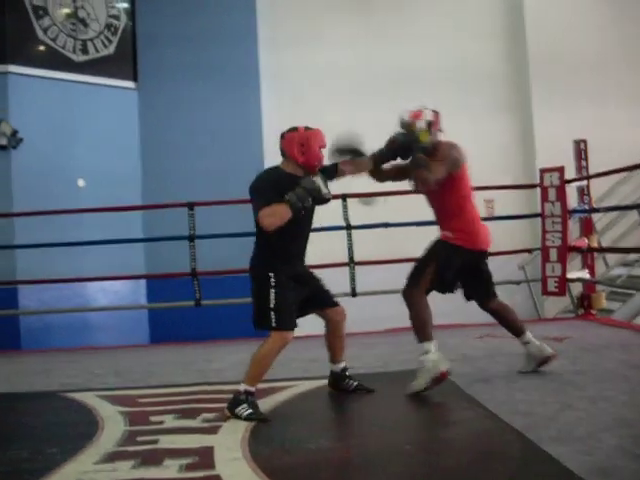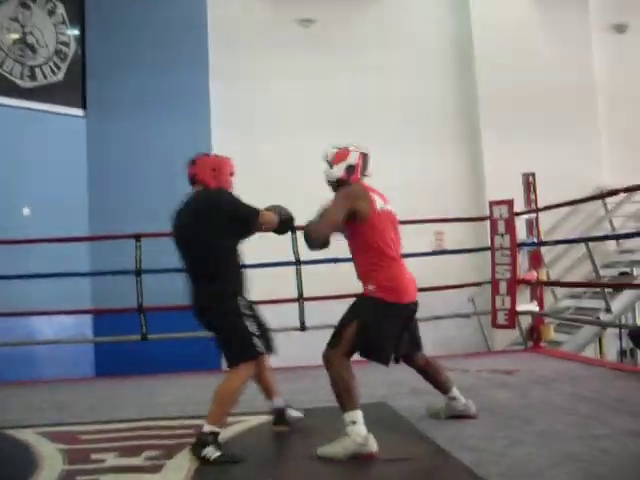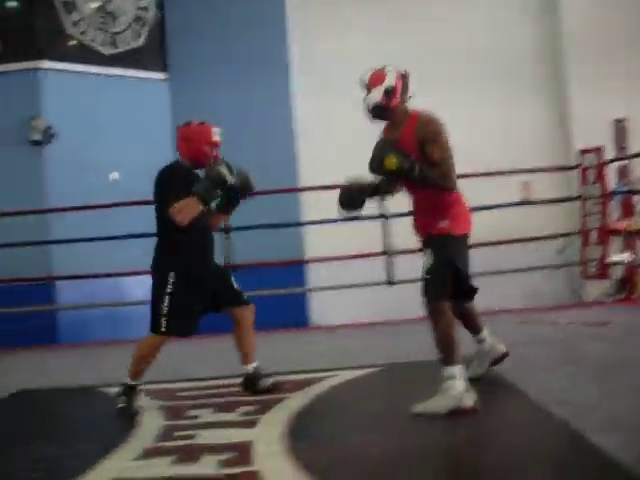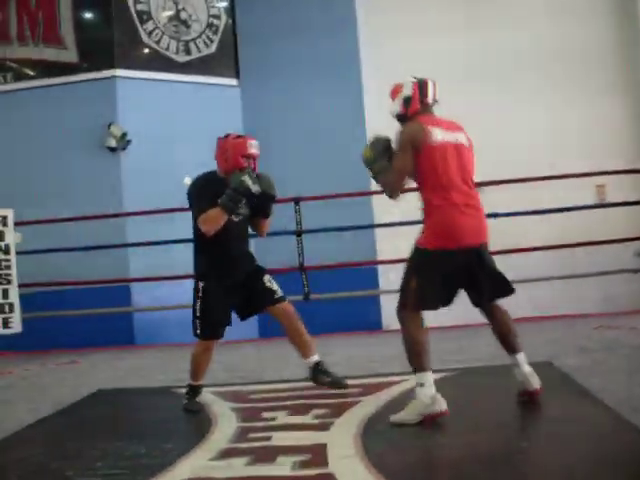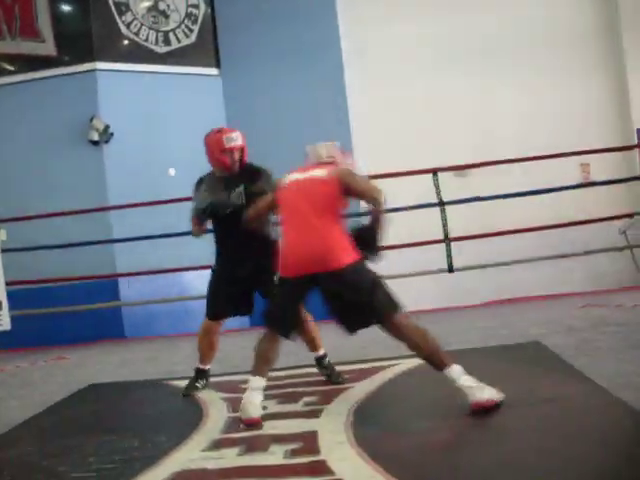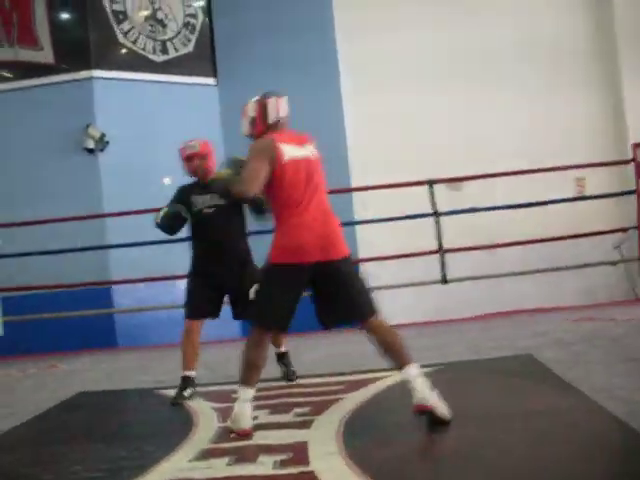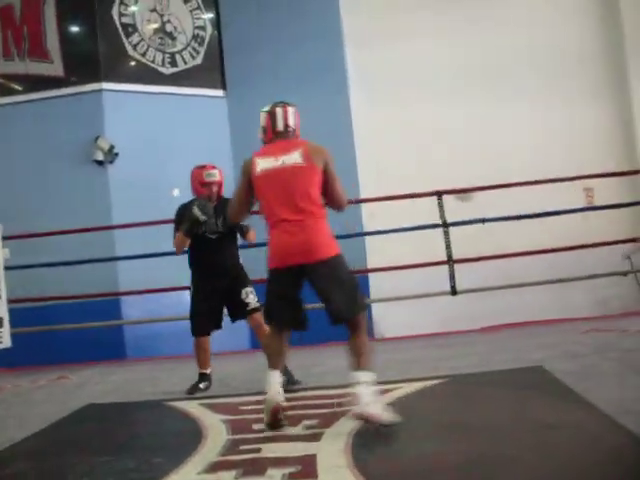
dt=0.5s
person 1, frame 1
left shoulder: (449, 150)
right shoulder: (424, 156)
left elbow: (427, 181)
right elbow: (381, 176)
left wrist: (416, 155)
right wrist: (380, 156)
left hip: (461, 235)
right hip: (475, 236)
left knee: (414, 291)
right knee: (488, 300)
left ankle: (431, 361)
right ankle: (536, 349)
person 1, frame 2
left shoulder: (350, 195)
right shoulder: (377, 199)
left elbow: (317, 235)
left wrist: (311, 230)
left hip: (383, 291)
right hip: (402, 289)
left knee: (334, 355)
right knee: (410, 355)
left ankle: (357, 436)
right ankle: (458, 402)
person 1, frame 3
left shoulder: (426, 125)
right shoulder: (388, 134)
left elbow: (448, 181)
right elbow: (396, 181)
left wrist: (407, 168)
right wrist: (370, 188)
left hip: (447, 221)
right hip: (429, 223)
left knee: (437, 301)
right knee: (451, 294)
left ankle: (456, 389)
right ankle: (488, 345)
person 1, frame 4
left shoulder: (412, 132)
right shoulder: (459, 131)
left elbow: (393, 189)
left wrist: (376, 165)
left hip: (440, 233)
right hip: (474, 229)
left knee: (409, 311)
right knee: (490, 303)
left ankle: (427, 395)
right ankle: (525, 373)
person 1, frame 5
left shoulder: (287, 181)
right shoulder: (340, 172)
left elbow: (250, 218)
right elbow: (375, 197)
right wrist: (371, 234)
left hip: (295, 262)
right hip: (335, 257)
left knee: (274, 330)
right knee: (398, 323)
left ankle: (252, 402)
right ankle: (469, 387)
person 1, frame 6
left shoulder: (263, 147)
right shoulder: (309, 144)
left elbow: (248, 190)
left wrist: (232, 182)
left hip: (291, 249)
right hip: (331, 244)
left knee: (261, 331)
right knee: (370, 319)
left ankle: (242, 411)
right ankle: (421, 389)
person 1, frame 7
left shoulder: (253, 162)
right shoulder: (316, 152)
left elbow: (235, 216)
right elbow: (340, 203)
left hip: (281, 254)
right hip: (318, 249)
left knee: (278, 327)
right knee: (356, 320)
left ankle: (274, 392)
right ankle: (366, 397)
person 2, frame 1
left shoulder: (301, 177)
right shoulder: (266, 182)
left elbow: (347, 167)
right elbow: (269, 222)
right wrist: (301, 195)
left hip: (295, 268)
right hip: (271, 270)
left knee: (336, 315)
right knee: (281, 334)
left ankle: (339, 376)
right ankle: (241, 397)
person 2, frame 2
left shoulder: (184, 212)
right shoulder: (216, 199)
right elbow: (265, 219)
left wrist: (254, 220)
right wrist: (280, 214)
left hip: (206, 296)
right hip: (225, 296)
left knee: (256, 351)
right knee: (245, 364)
left ankle: (279, 409)
right ankle: (207, 438)
person 2, frame 3
left shoulder: (199, 179)
right shoulder: (171, 175)
left elbow: (211, 224)
right elbow: (181, 217)
left wrist: (230, 198)
right wrist: (208, 186)
left hip: (203, 264)
right hip: (174, 268)
left knee: (245, 311)
right knee: (161, 335)
left ankle: (252, 376)
right ankle: (129, 387)
person 2, frame 4
left shoulder: (248, 183)
right shoulder: (203, 186)
left elbow: (261, 230)
right elbow: (208, 227)
left wrist: (264, 203)
right wrist: (233, 196)
left hip: (246, 267)
right hip: (212, 276)
left knee: (285, 311)
right knee: (207, 339)
left ankle: (318, 369)
right ankle: (193, 390)
person 2, frame 5
left shoulder: (255, 174)
right shoulder: (206, 184)
right elbow: (197, 230)
right wrist: (200, 213)
left hip: (264, 255)
right hip: (229, 262)
left knee: (294, 306)
right knee: (211, 323)
left ankle: (323, 361)
right ankle: (201, 373)
person 2, frame 6
right shoulder: (186, 192)
left elbow: (261, 207)
right elbow: (168, 222)
right wrist: (166, 218)
left hip: (239, 264)
right hip: (204, 268)
right knee: (192, 324)
left ankle: (282, 356)
right ankle: (188, 382)
person 2, frame 7
left shoulder: (229, 206)
right shoulder: (186, 211)
left elbow: (251, 238)
right elbow: (178, 247)
left wrist: (242, 227)
right wrist: (192, 223)
left hip: (234, 275)
right hip: (204, 281)
left knee: (256, 319)
right knee: (201, 335)
left ankle: (281, 369)
right ankle: (204, 377)
